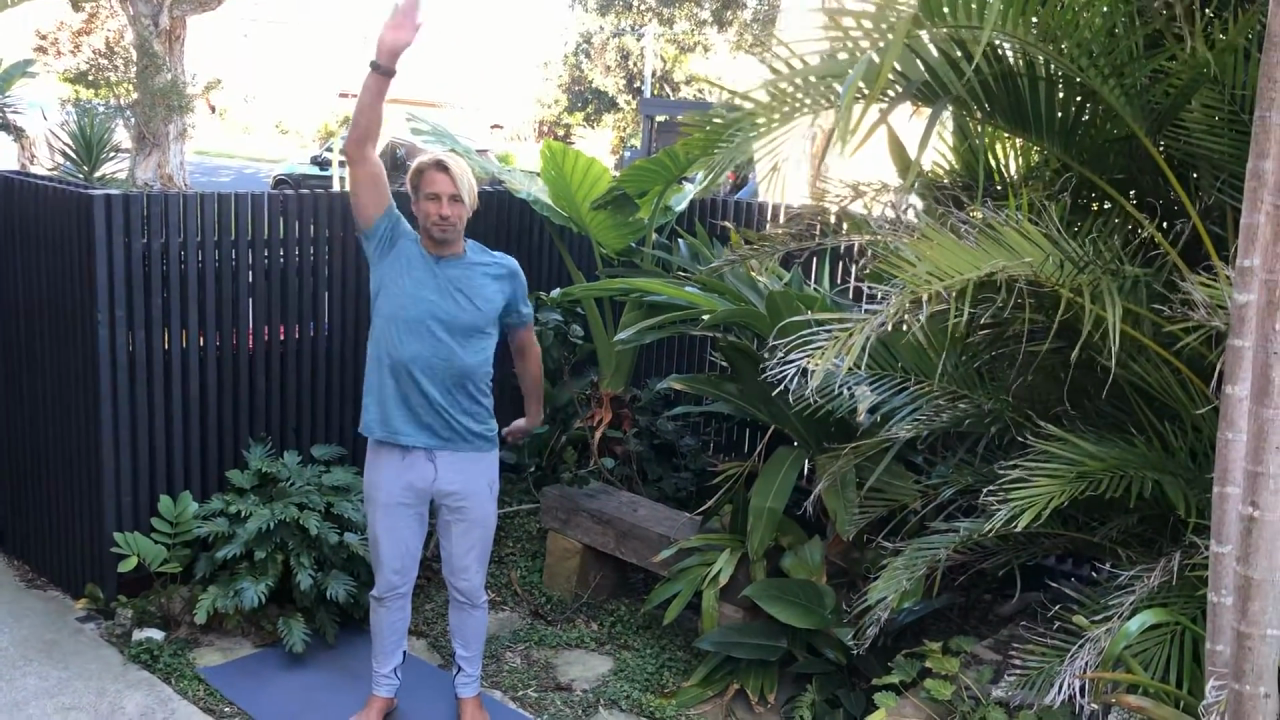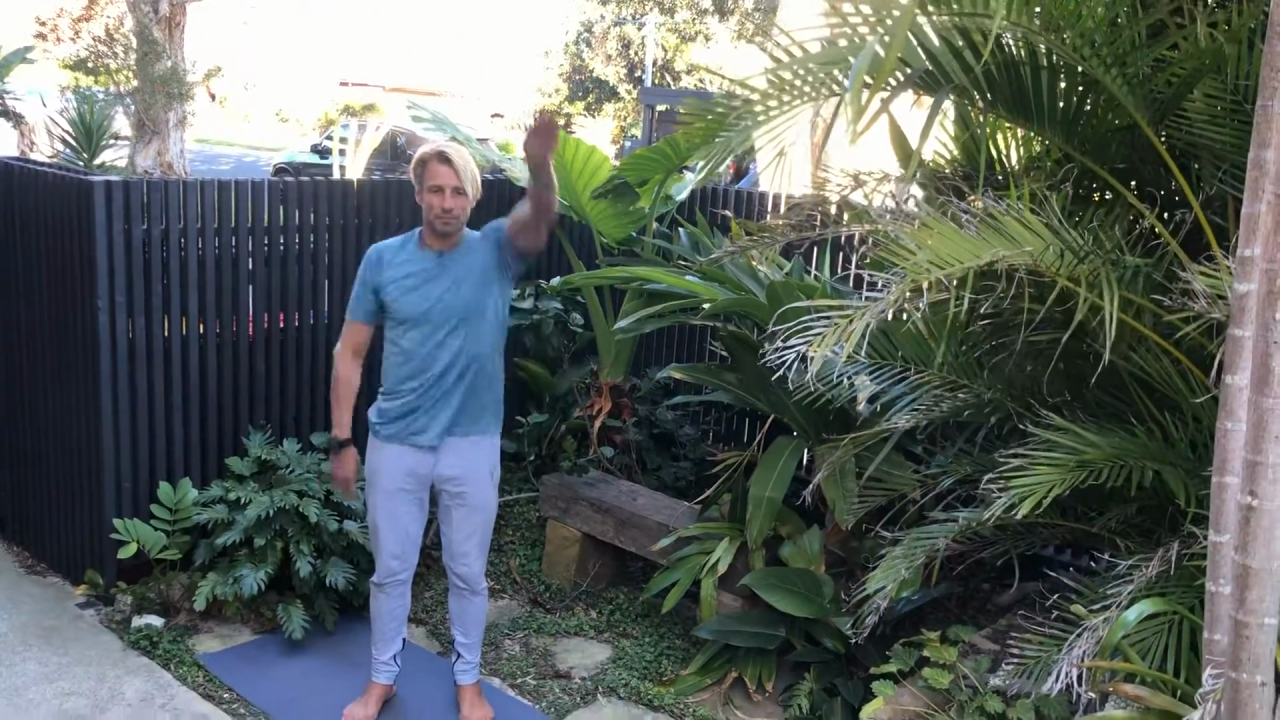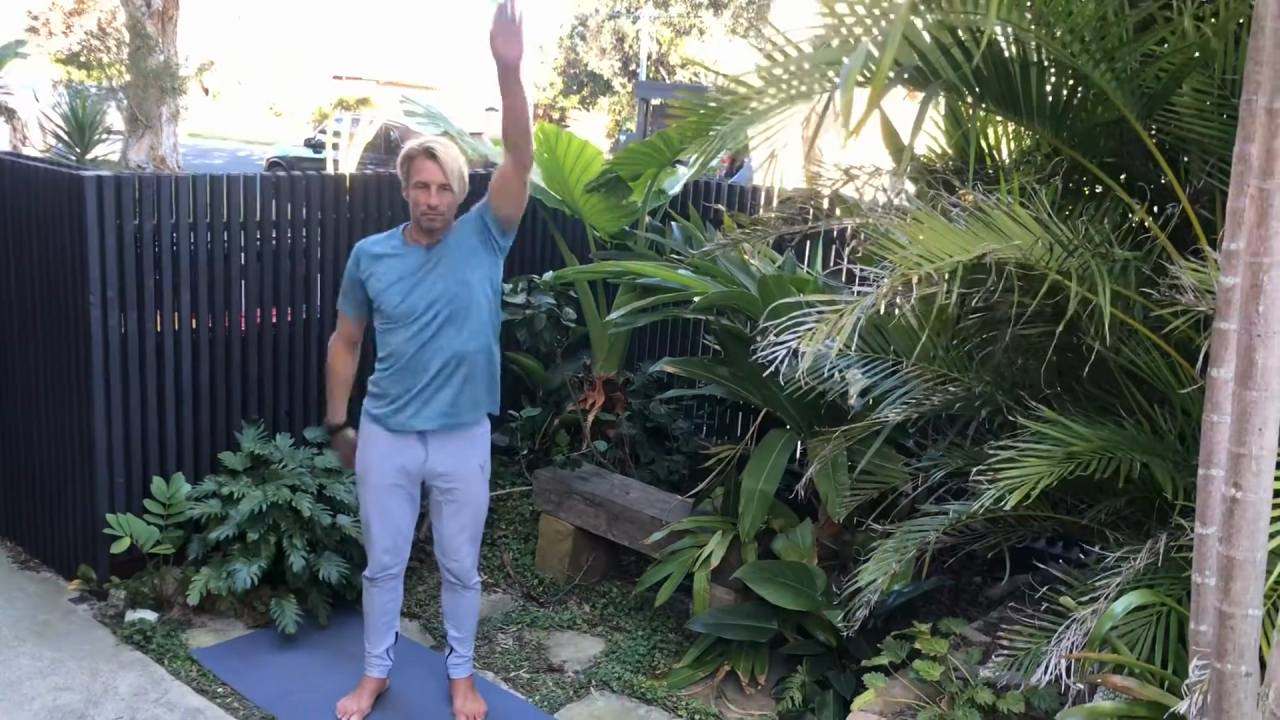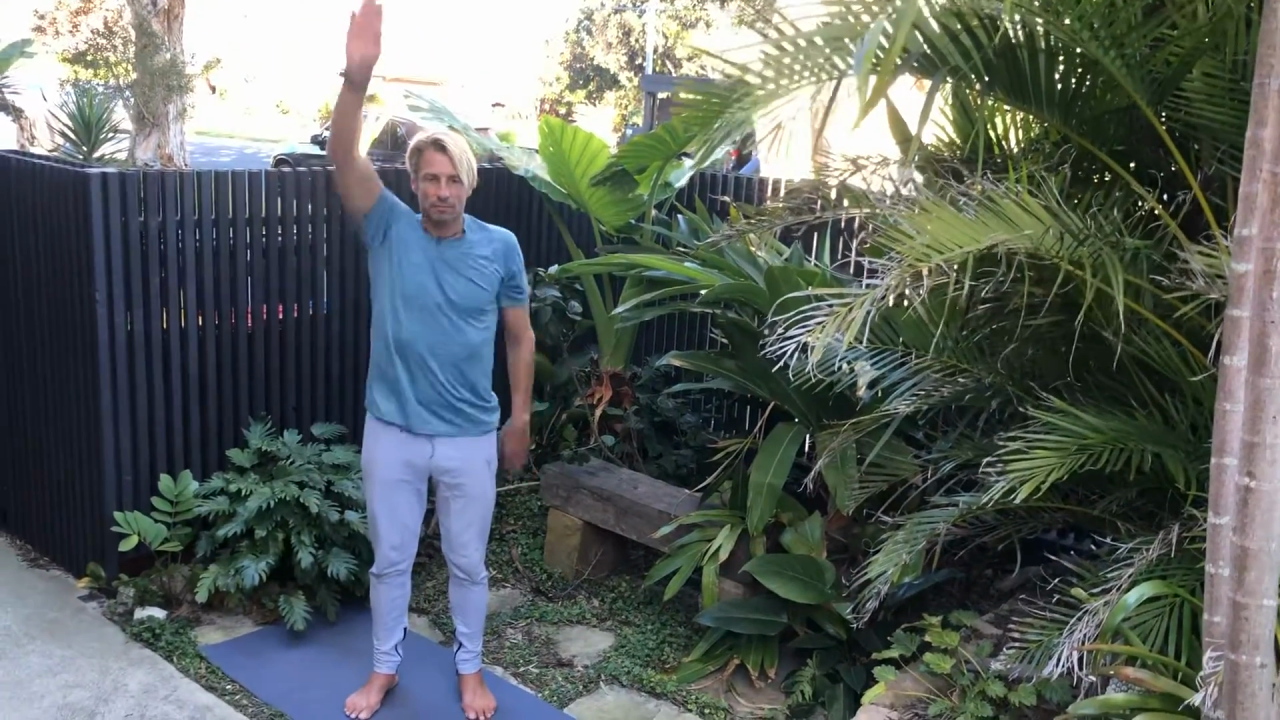
dt=0.5s
person 1, frame 1
left shoulder: (502, 272)
right shoulder: (389, 250)
left elbow: (526, 349)
right elbow: (359, 161)
left wrist: (534, 411)
right wrist: (384, 66)
left hip: (470, 459)
right hip: (394, 455)
left knee: (467, 586)
right knee: (391, 583)
person 1, frame 2
left shoulder: (497, 250)
right shoulder: (383, 259)
left elbow: (538, 219)
right elbow: (349, 352)
left wrist: (539, 164)
right wrist: (342, 439)
left hip: (471, 445)
right hip: (395, 444)
left knee: (467, 574)
right knee: (391, 570)
person 1, frame 3
left shoulder: (483, 240)
right shoulder: (373, 251)
left elbow: (515, 162)
right elbow: (345, 337)
left wrist: (507, 65)
right wrist: (340, 418)
left hip: (463, 439)
right hip: (386, 437)
left knee: (461, 566)
right knee: (382, 564)
person 1, frame 4
left shoulder: (499, 245)
right shoulder: (388, 226)
left elbow: (521, 336)
right elbow: (343, 156)
left wrist: (520, 418)
right wrist: (357, 73)
left hip: (471, 437)
right hip: (392, 433)
left knee: (468, 564)
right knee: (390, 561)
